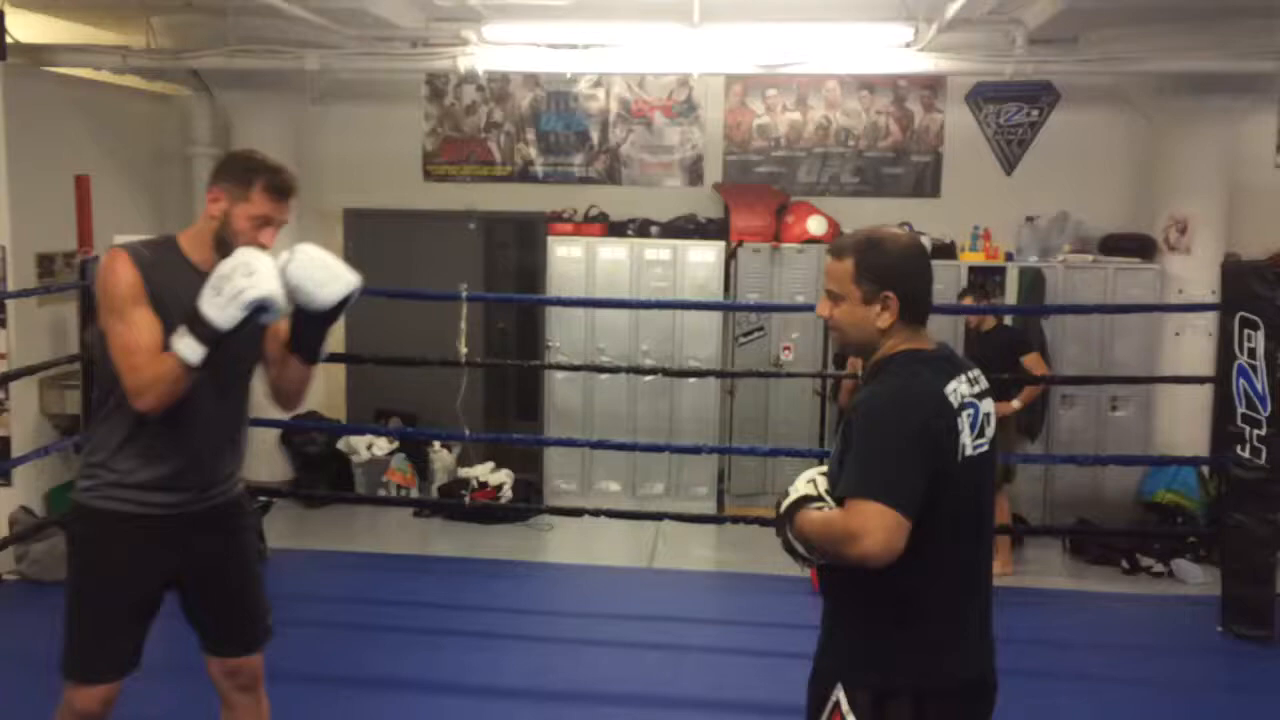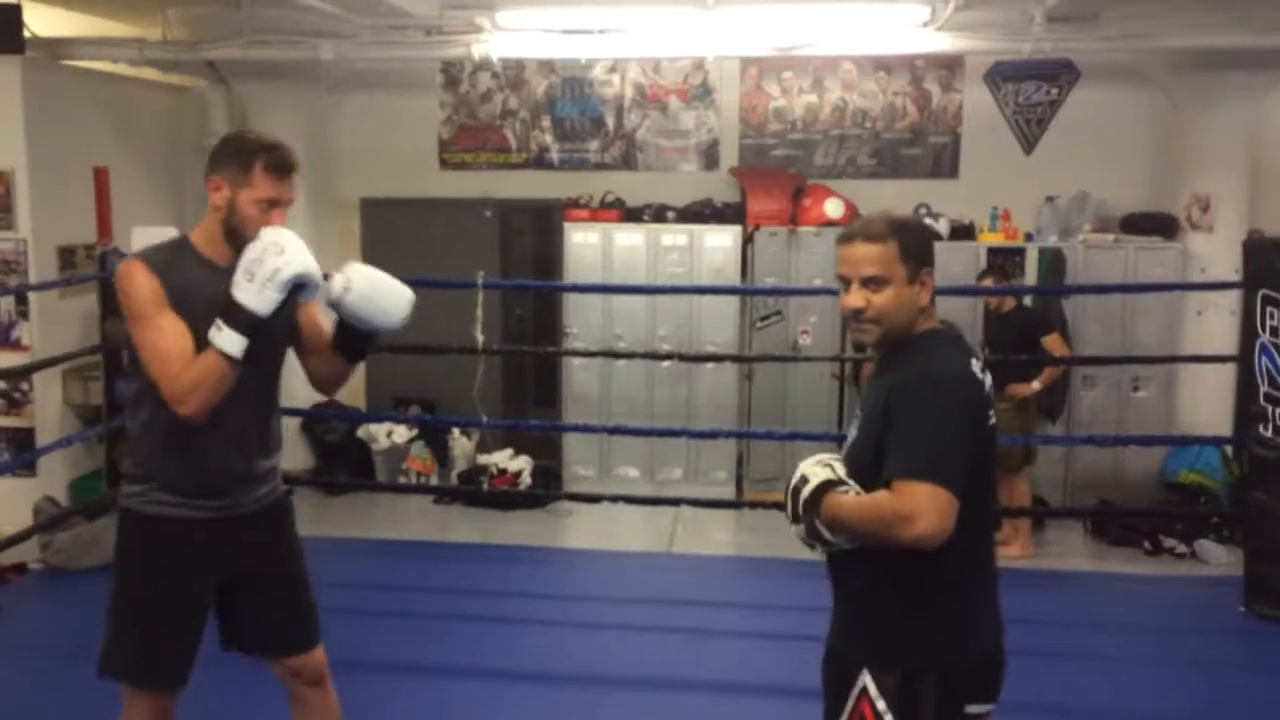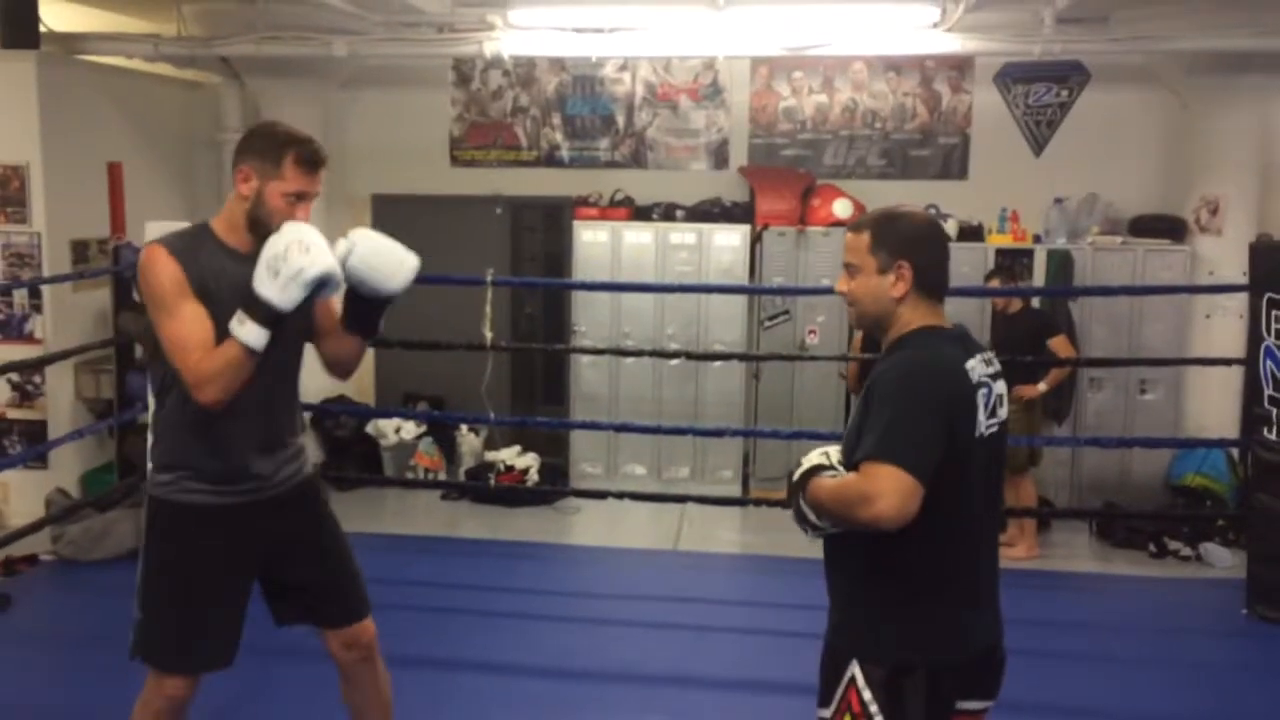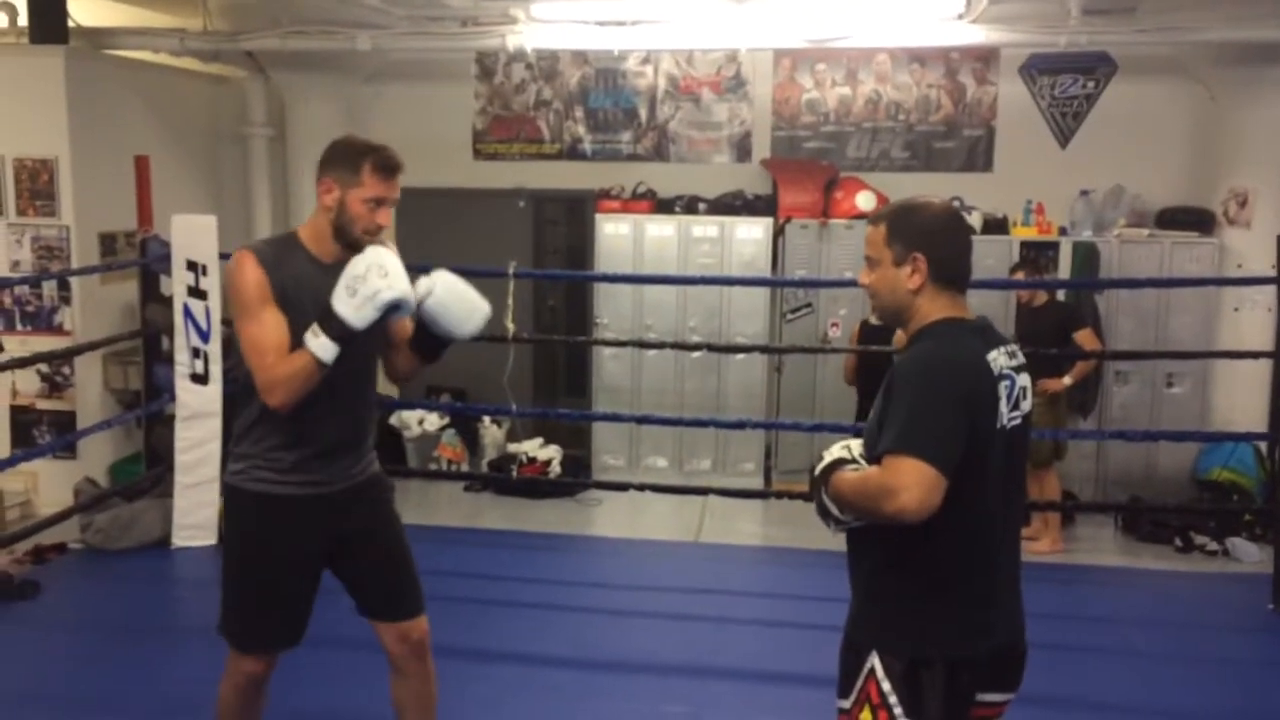
dt=0.7s
person 1, frame 1
left shoulder: (255, 280)
right shoulder: (128, 269)
left elbow: (287, 394)
right elbow: (147, 393)
left wrist: (313, 321)
right wrist: (209, 321)
left hip: (214, 505)
right hip: (121, 508)
left knee: (242, 673)
person 1, frame 2
left shoulder: (279, 271)
right shoulder: (147, 275)
left elbow: (325, 379)
right elbow: (188, 399)
left wrist: (356, 331)
right wrist: (245, 311)
left hip: (256, 507)
right hip: (167, 517)
left knee: (307, 670)
person 1, frame 3
left shoulder: (298, 258)
right shoulder: (168, 261)
left elbow: (340, 361)
right elbow: (208, 385)
left wrist: (368, 301)
right wrist: (266, 304)
left hip: (285, 486)
right hip: (196, 501)
left knee: (357, 640)
person 1, frame 4
left shoulder: (380, 269)
right shoulder: (257, 267)
left elbow: (401, 369)
right elbow: (278, 389)
left wrist: (436, 329)
right wrist: (341, 320)
left hip: (354, 483)
right hip: (269, 494)
left knee: (410, 639)
right knee: (252, 661)
person 2, frame 1
left shoulder: (891, 403)
right shoulder: (961, 377)
left elbow: (872, 539)
left wrist: (799, 517)
right wrist: (838, 493)
left hip: (887, 672)
person 2, frame 2
left shoulder: (925, 382)
right shoulder: (939, 357)
left elbow: (921, 518)
left wrist: (822, 503)
right wrist: (846, 481)
left hip: (905, 652)
person 2, frame 3
left shoulder: (911, 374)
right shoulder: (970, 358)
left elbow: (885, 502)
left wrist: (812, 487)
right wrist: (845, 477)
left hip: (898, 647)
person 2, frame 4
left shoulder: (931, 365)
right shoulder: (995, 350)
left elbow: (908, 495)
left wrist: (836, 481)
right wrist: (870, 467)
left hip: (917, 640)
person 3, frame 1
left shoulder: (1010, 336)
right shoulder: (972, 337)
left elbow: (1041, 374)
left wrist: (1014, 404)
left hip: (997, 420)
left knee: (997, 488)
left ankle: (1004, 558)
person 3, frame 2
left shoulder: (1030, 317)
right shoulder: (991, 319)
left elbow: (1062, 355)
left wrist: (1035, 385)
left hip: (1016, 401)
right hip: (993, 400)
left knee: (1016, 470)
right knee: (1000, 468)
left ankle: (1024, 540)
right ankle: (1008, 528)
person 3, frame 3
left shoulder: (1036, 318)
right shoulder: (998, 319)
left elbow: (1069, 357)
left wrist: (1041, 387)
left hip: (1022, 403)
left knee: (1021, 471)
right knee: (1005, 469)
left ankle: (1029, 541)
right ankle: (1013, 530)
person 3, frame 4
left shoulder: (1062, 311)
right shoulder: (1023, 311)
left elbow: (1094, 350)
left wrist: (1066, 380)
left hip: (1047, 397)
left knee: (1045, 465)
right knee: (1029, 463)
left ankle: (1054, 536)
right ankle: (1037, 524)
